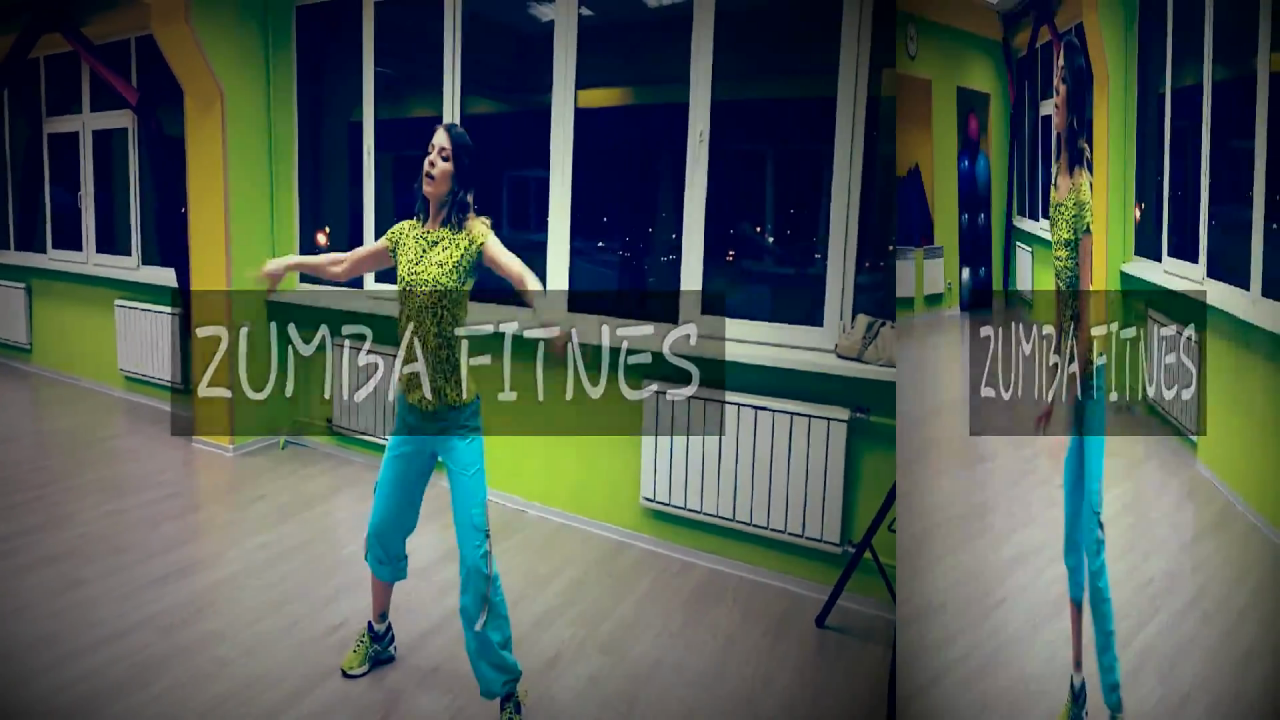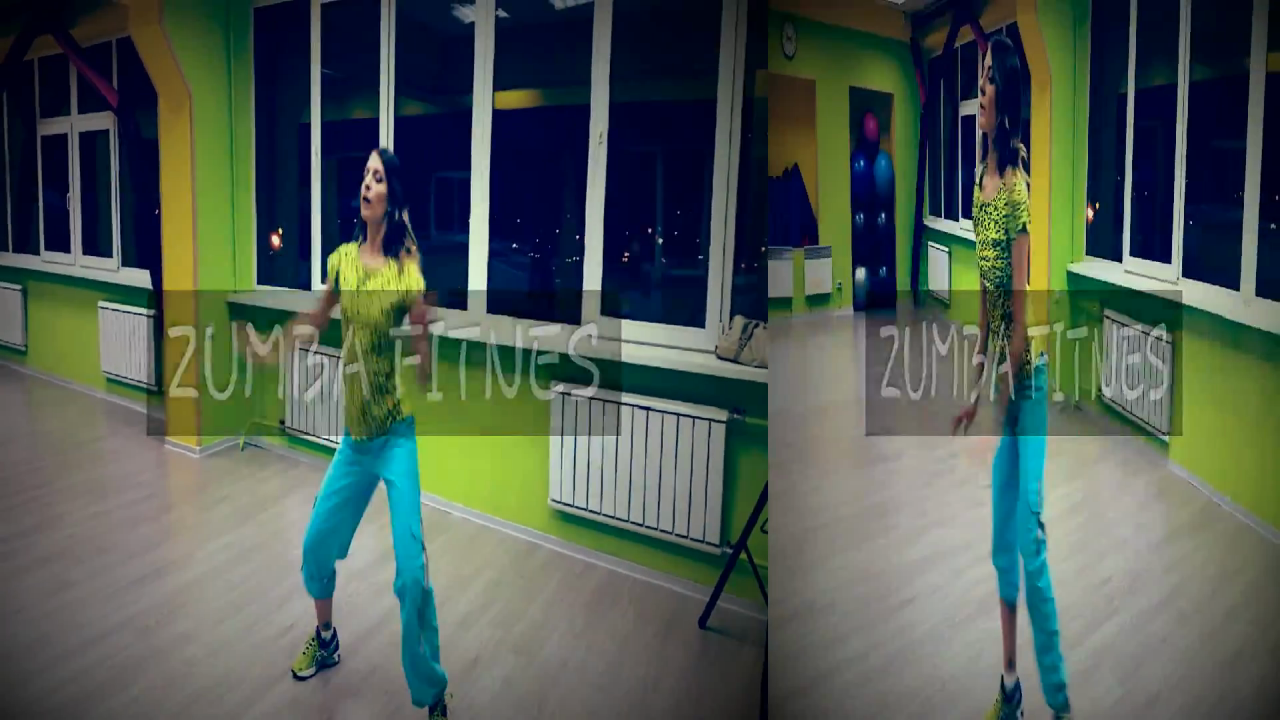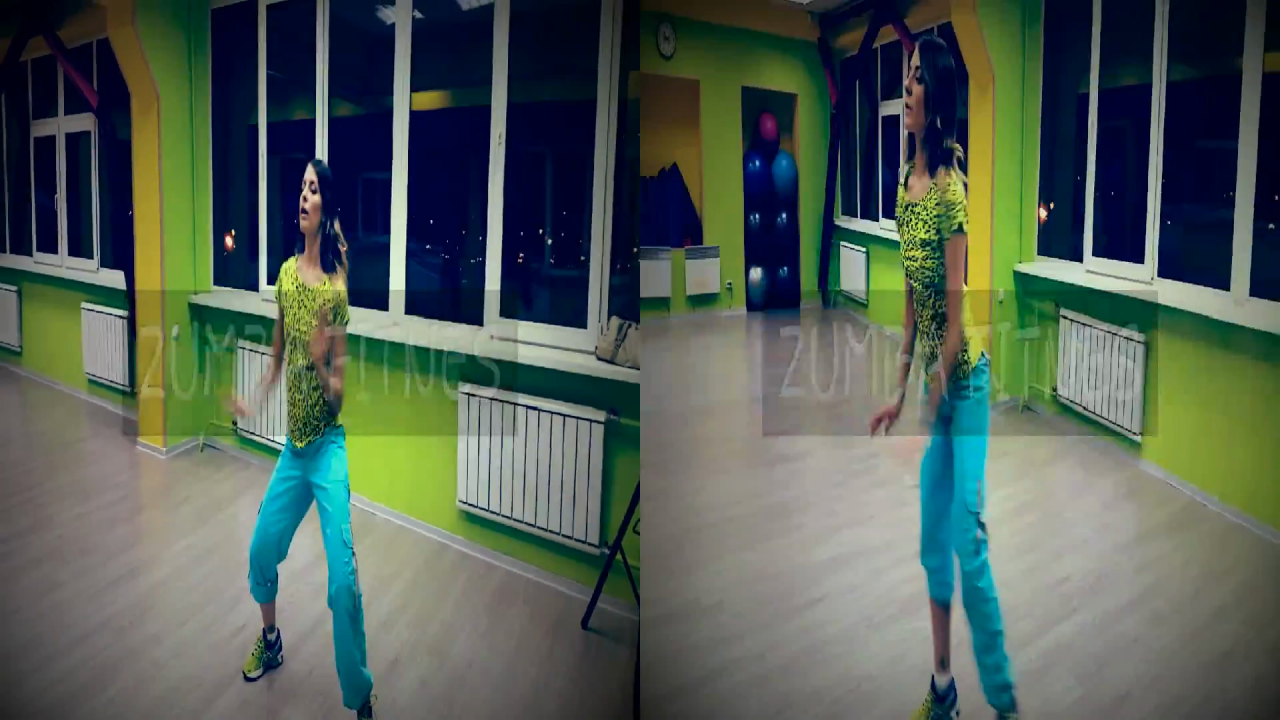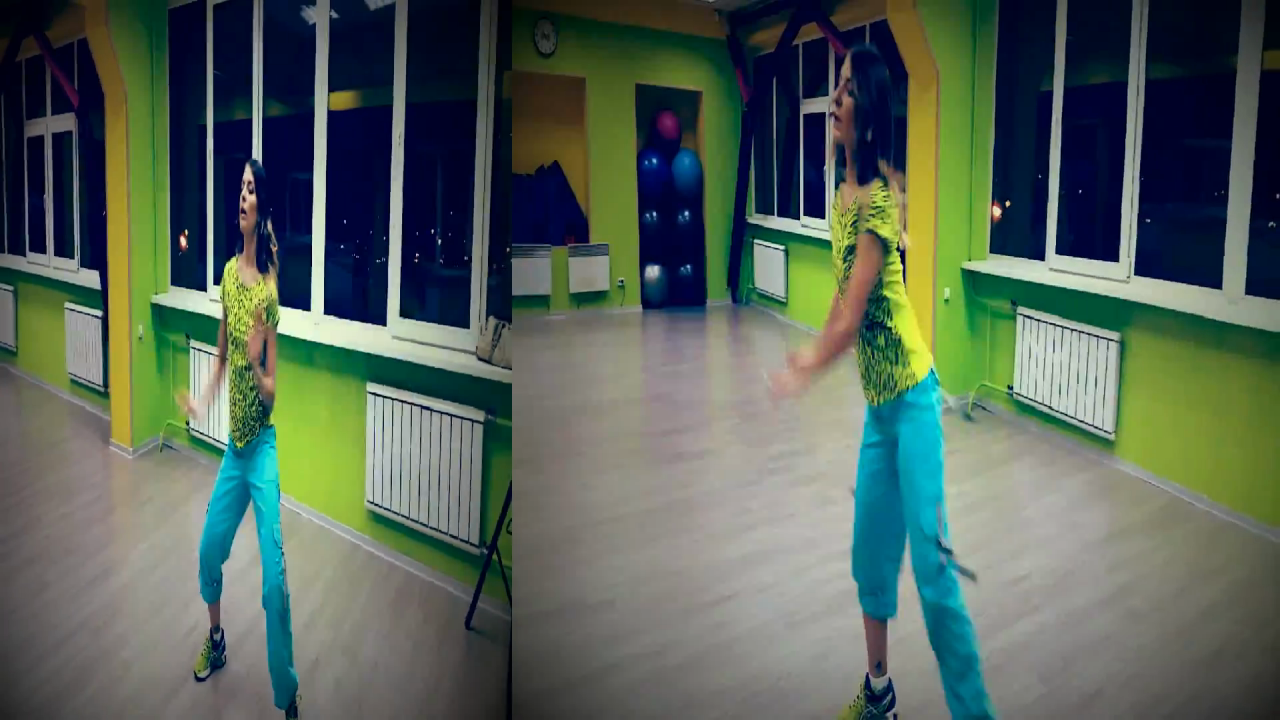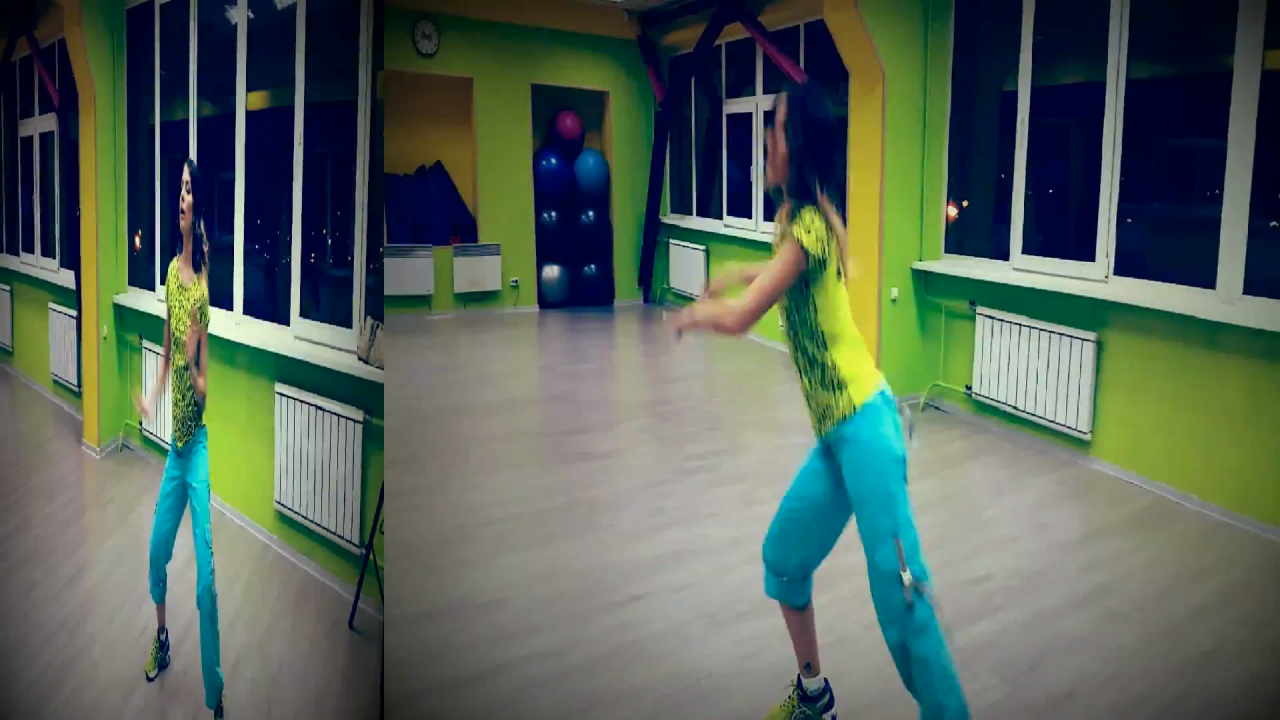
dt=0.1s
person 1, frame 1
left shoulder: (1089, 184)
right shoulder: (1062, 180)
left elbow: (1091, 305)
left wrist: (1076, 391)
right wrist: (1056, 389)
left hip: (1099, 386)
right hip: (1078, 386)
left knee: (1098, 541)
right knee: (1078, 543)
person 1, frame 2
left shoulder: (1021, 188)
right shoulder: (984, 185)
left elbow: (1024, 308)
left wrist: (1002, 394)
right wrist: (975, 389)
left hip: (1034, 383)
right hip: (1007, 385)
left knee: (1032, 540)
right knee: (1007, 541)
person 1, frame 3
left shoulder: (955, 188)
right shoulder: (911, 185)
left elbow: (959, 311)
left wrist: (933, 396)
right wrist: (901, 390)
left hip: (969, 382)
right hip: (938, 386)
left knee: (970, 541)
right knee: (937, 542)
person 1, frame 4
left shoulder: (877, 202)
right shoulder: (850, 196)
left elbow: (849, 319)
left wrist: (803, 372)
right wrist: (810, 355)
left hip: (913, 402)
right hip: (884, 408)
left knee: (931, 561)
right knee: (870, 551)
person 1, frame 5
left shoulder: (809, 229)
right shoulder: (795, 221)
left elbow: (737, 320)
left wrist: (693, 314)
right wrist: (727, 280)
left hip: (863, 425)
right hip: (835, 432)
left knee: (897, 586)
right knee: (784, 551)
person 2, frame 1
left shoulder: (474, 234)
right shoulder: (404, 234)
left elbow: (527, 281)
right elbow: (348, 265)
left wrist: (548, 321)
right wrist: (291, 263)
left hip: (465, 412)
right hip: (412, 409)
left knee: (472, 549)
right knee: (384, 529)
right ankle: (379, 633)
person 2, frame 2
left shoulder: (409, 263)
right shoulder: (343, 258)
left elbow: (429, 331)
right elbow: (318, 317)
left hip: (403, 431)
right hip: (355, 432)
left knee: (411, 567)
right knee: (318, 543)
right ankle: (324, 639)
person 2, frame 3
left shoulder: (343, 278)
right shoulder: (287, 271)
left elbow: (343, 381)
right wrist: (256, 393)
left hip: (337, 438)
right hip: (295, 439)
left knee: (343, 574)
right knee: (263, 547)
right ankle: (268, 641)
person 2, frame 4
left shoulder: (276, 274)
right shoulder: (231, 269)
right wrist: (205, 391)
left hip: (270, 434)
right hip: (236, 435)
left knee: (277, 571)
right knee: (210, 547)
right ankle: (214, 639)
person 2, frame 5
left shoulder: (210, 273)
right shoulder: (174, 269)
right wrist: (154, 391)
left hip: (206, 433)
right hip: (177, 435)
left knee: (210, 573)
right knee: (157, 548)
right ankle: (161, 639)
